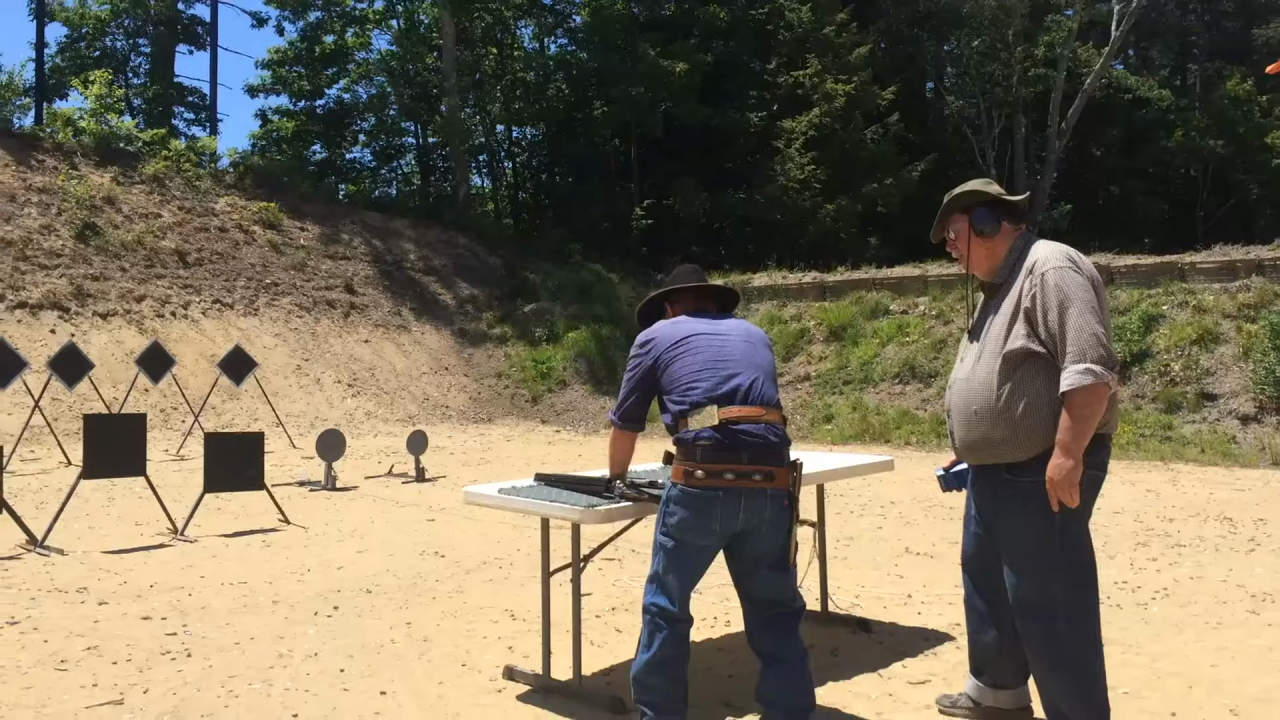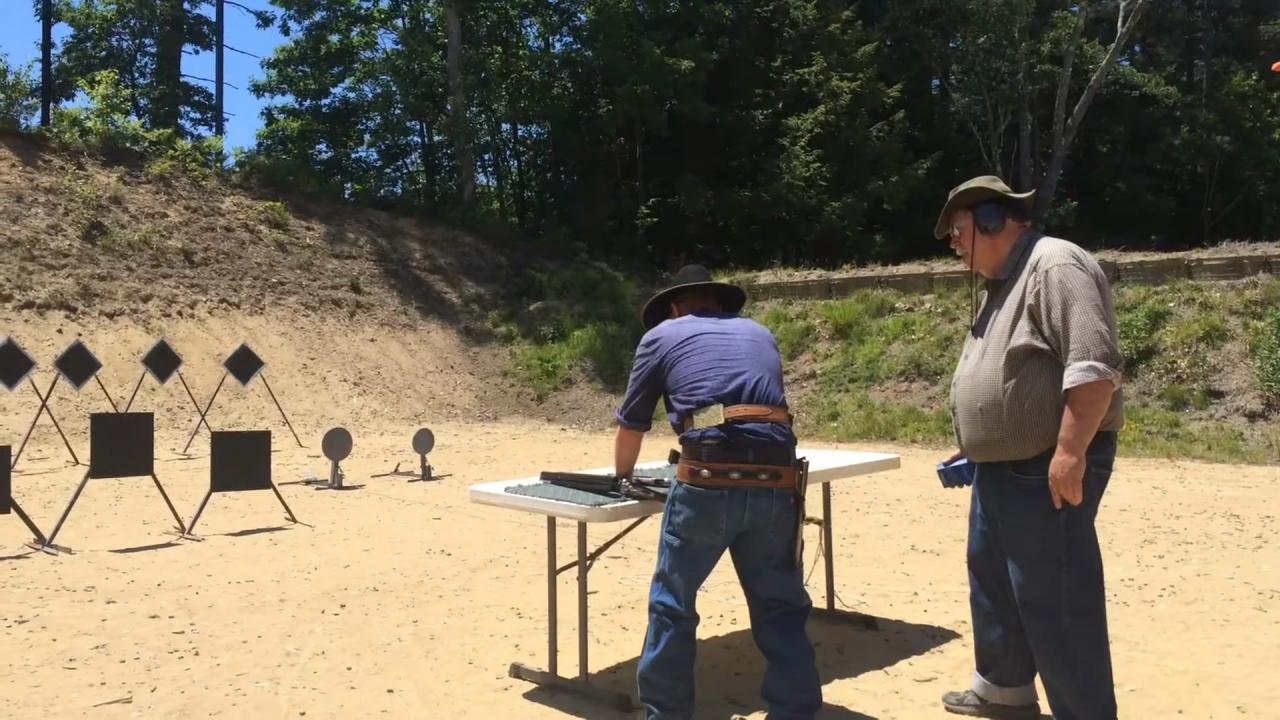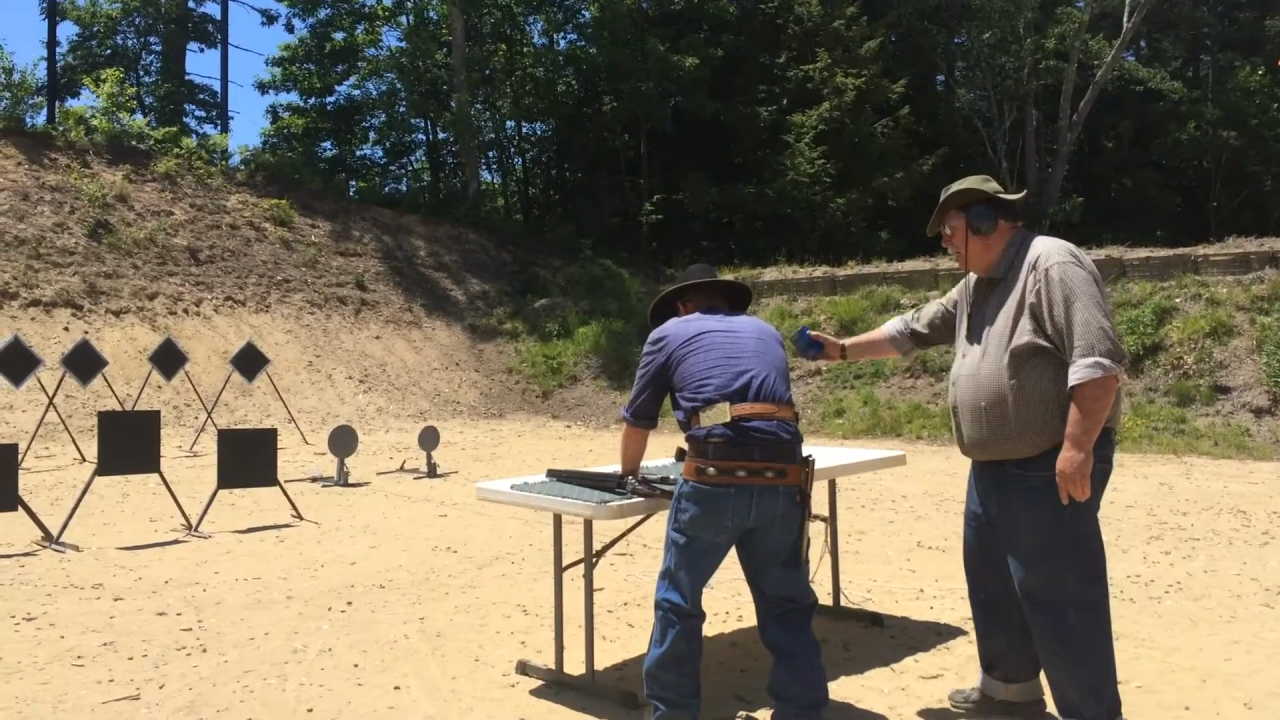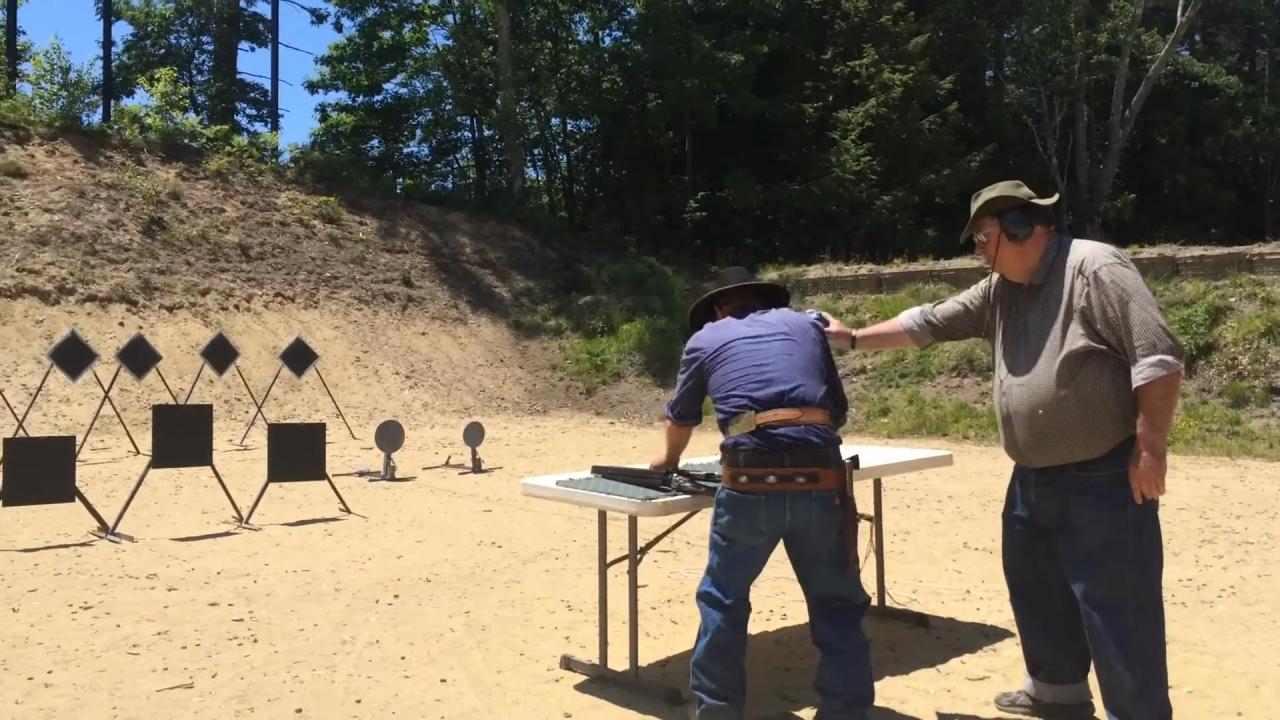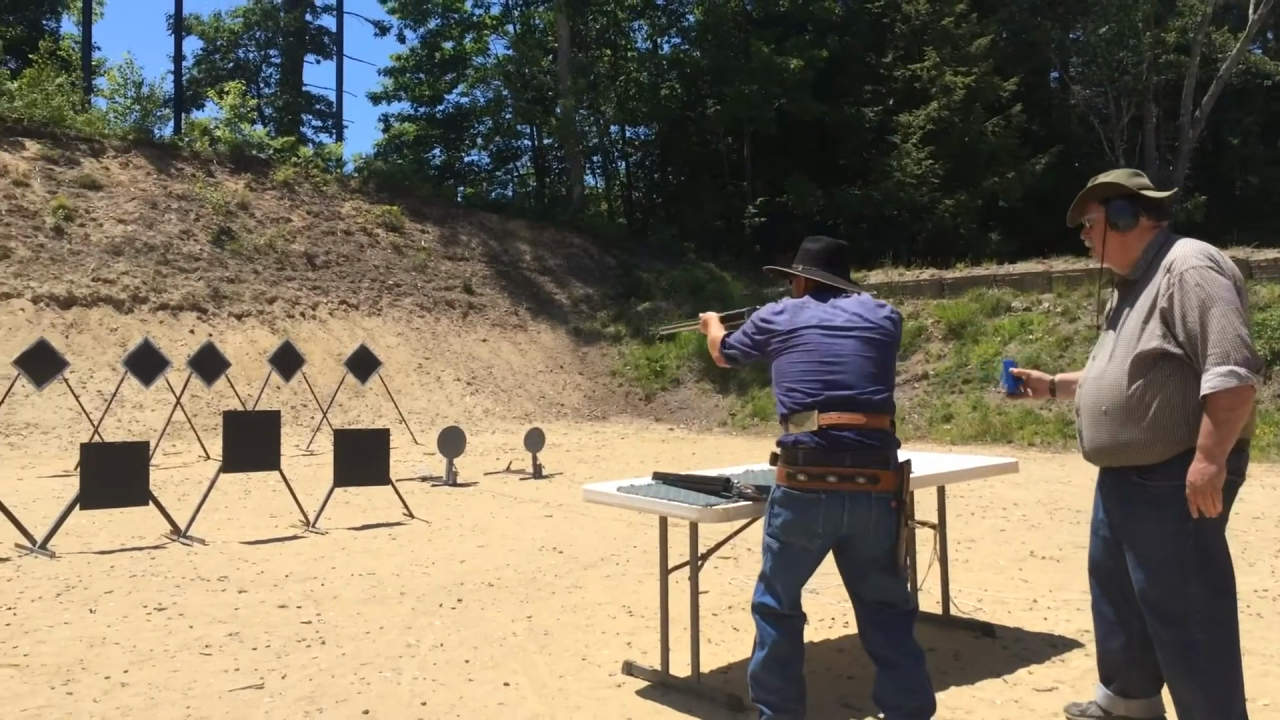
dt=0.7s
person 1, frame 1
left shoulder: (1051, 269)
right shoulder: (1000, 284)
left elbow: (1091, 369)
left wrist: (1067, 456)
right wrist: (972, 450)
left hip: (1043, 472)
right hip: (995, 470)
left knee: (1048, 601)
right knee: (986, 582)
person 1, frame 2
left shoulder: (1056, 266)
right shoulder: (1003, 281)
left elbow: (1094, 365)
left wrist: (1070, 452)
right wrist: (974, 447)
left hip: (1049, 470)
right hip: (1000, 468)
left knee: (1053, 597)
right knee: (992, 579)
person 1, frame 3
left shoulder: (1053, 265)
right shoulder: (978, 285)
left elbow: (1099, 361)
right elbow: (915, 328)
left wrist: (1078, 449)
right wrist: (844, 348)
left hip: (1047, 469)
right hip: (995, 468)
left knee: (1057, 593)
right knee: (991, 581)
person 1, frame 4
left shoulder: (1096, 268)
right shoulder: (1000, 289)
left elbow: (1158, 360)
right elbow: (931, 322)
left wrist: (1149, 449)
right wrist: (857, 338)
left hip: (1103, 476)
right hip: (1034, 475)
left knee: (1114, 598)
right knee: (1035, 584)
person 1, frame 5
left shoulder: (1189, 268)
right shoulder: (1131, 283)
left elbow: (1233, 370)
left wrist: (1210, 459)
right wrist: (1052, 384)
left hip: (1176, 481)
right hip: (1122, 478)
left knee: (1182, 609)
right knee: (1116, 592)
person 2, frame 1
left shoulder: (656, 336)
right shoulder: (754, 334)
left elbow: (624, 425)
left wrist: (616, 479)
left hip: (702, 484)
right hip: (769, 483)
left knee: (665, 607)
right knee: (775, 610)
person 2, frame 2
left shoulder: (662, 335)
right shoulder: (760, 333)
left elbow: (631, 424)
left wrist: (622, 476)
left hip: (707, 482)
right hip: (775, 480)
left knee: (671, 605)
right knee: (781, 608)
person 2, frame 3
left shoulder: (668, 334)
right shoulder: (766, 332)
left elbow: (637, 420)
left wrist: (628, 472)
left hip: (713, 479)
right hip: (781, 478)
left knee: (678, 603)
right knee: (787, 605)
person 2, frame 4
left shoulder: (704, 340)
right shoulder: (805, 325)
left elbow: (681, 417)
right elbow: (838, 409)
left wrist: (669, 458)
left hip: (750, 483)
right hip: (819, 479)
left knee: (723, 600)
right knee: (837, 603)
person 2, frame 5
left shoulder: (778, 317)
right shoulder: (884, 316)
left elbow: (725, 354)
left wrist: (712, 326)
left hip: (805, 484)
right hip: (876, 484)
left knee: (777, 607)
right knee: (887, 611)
